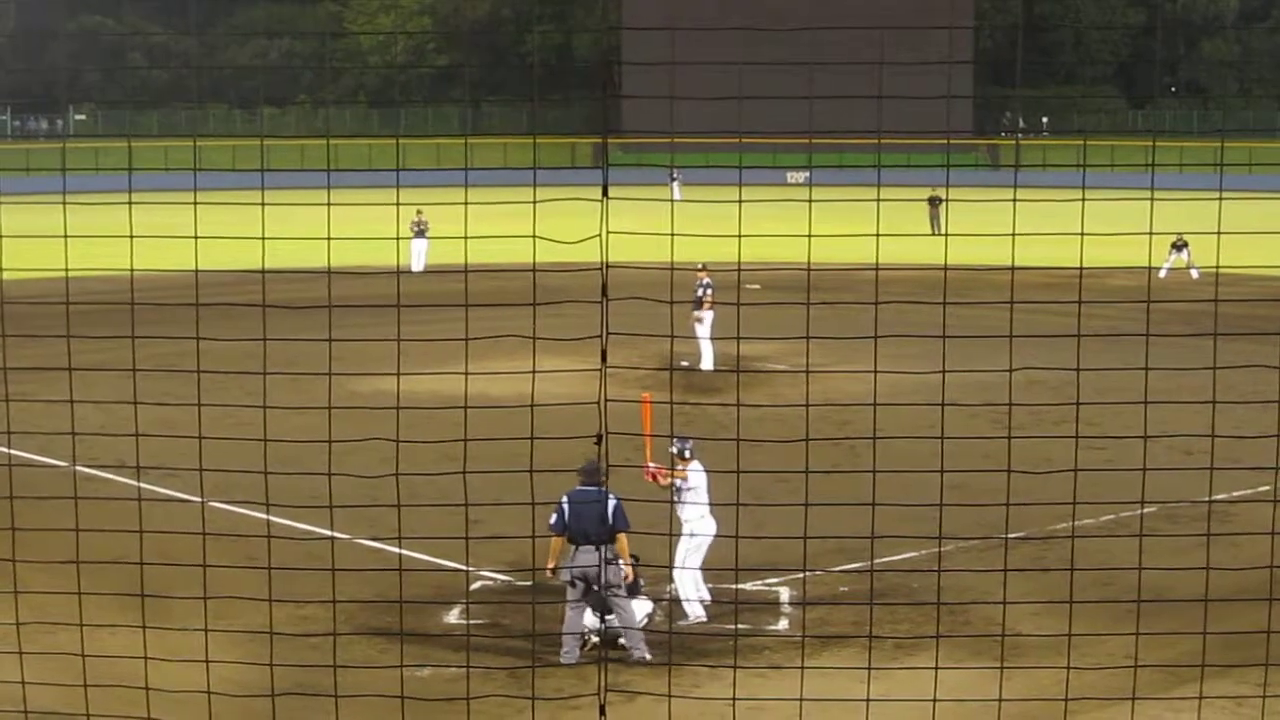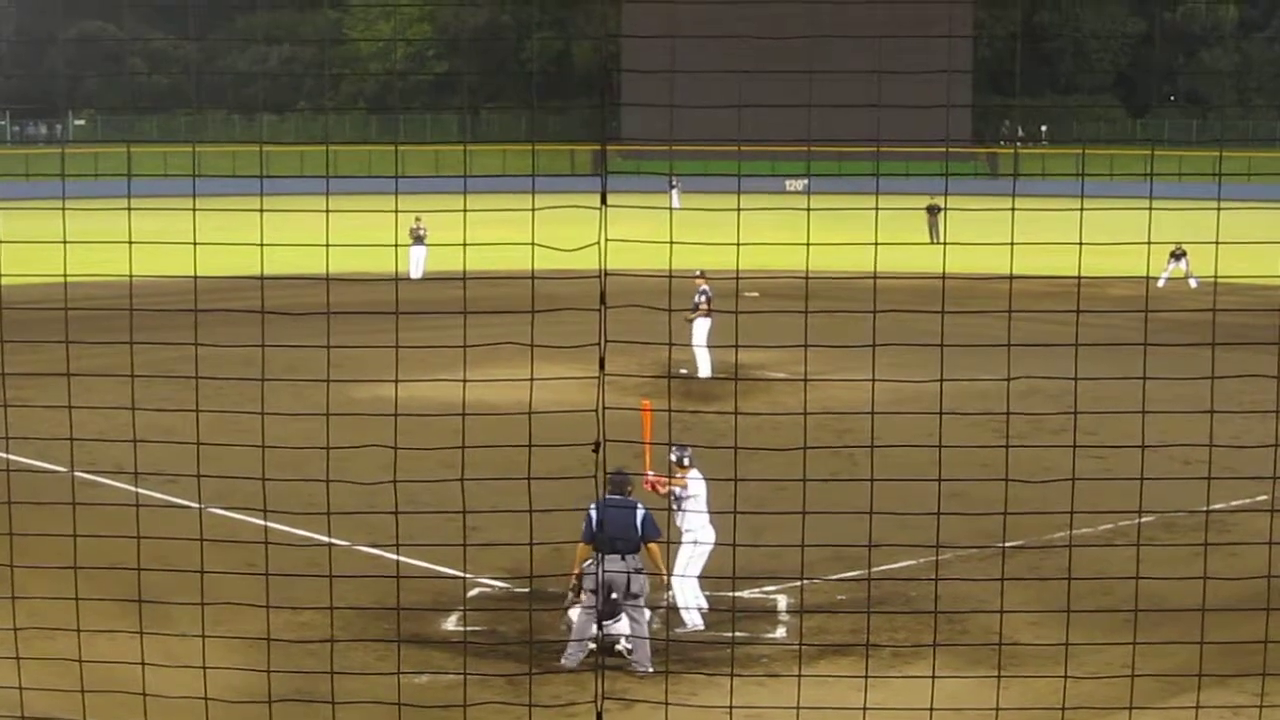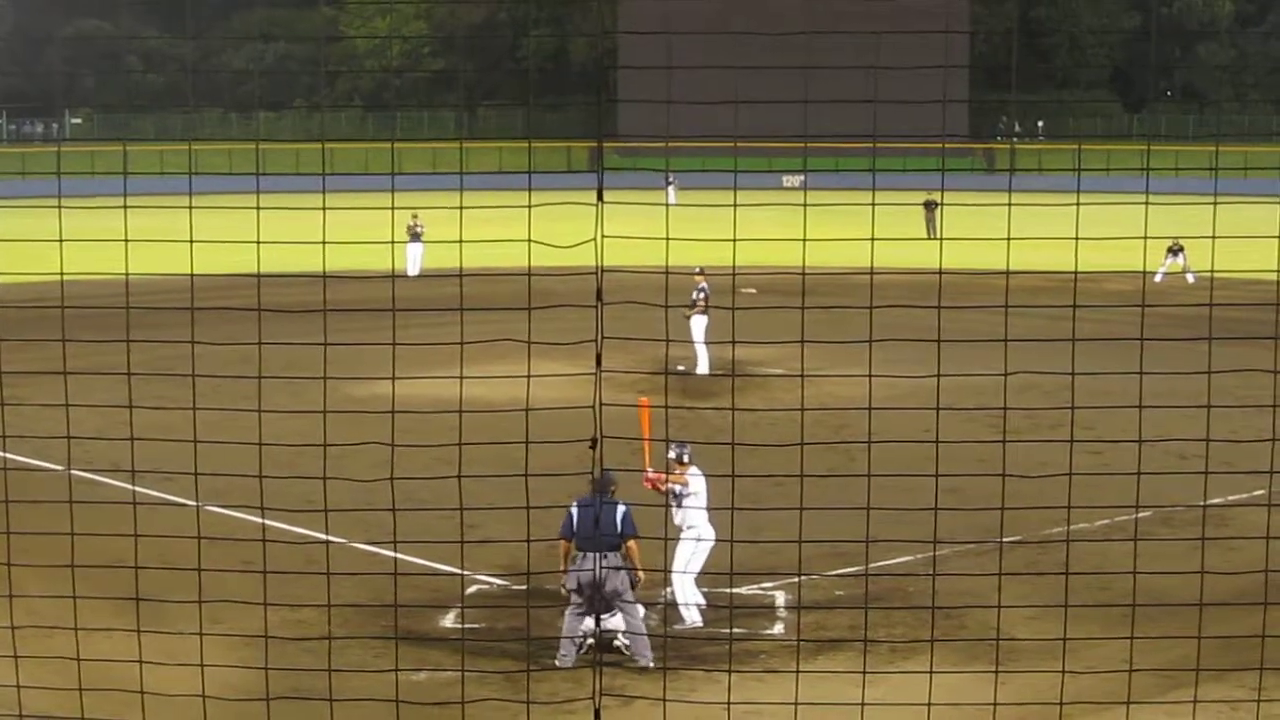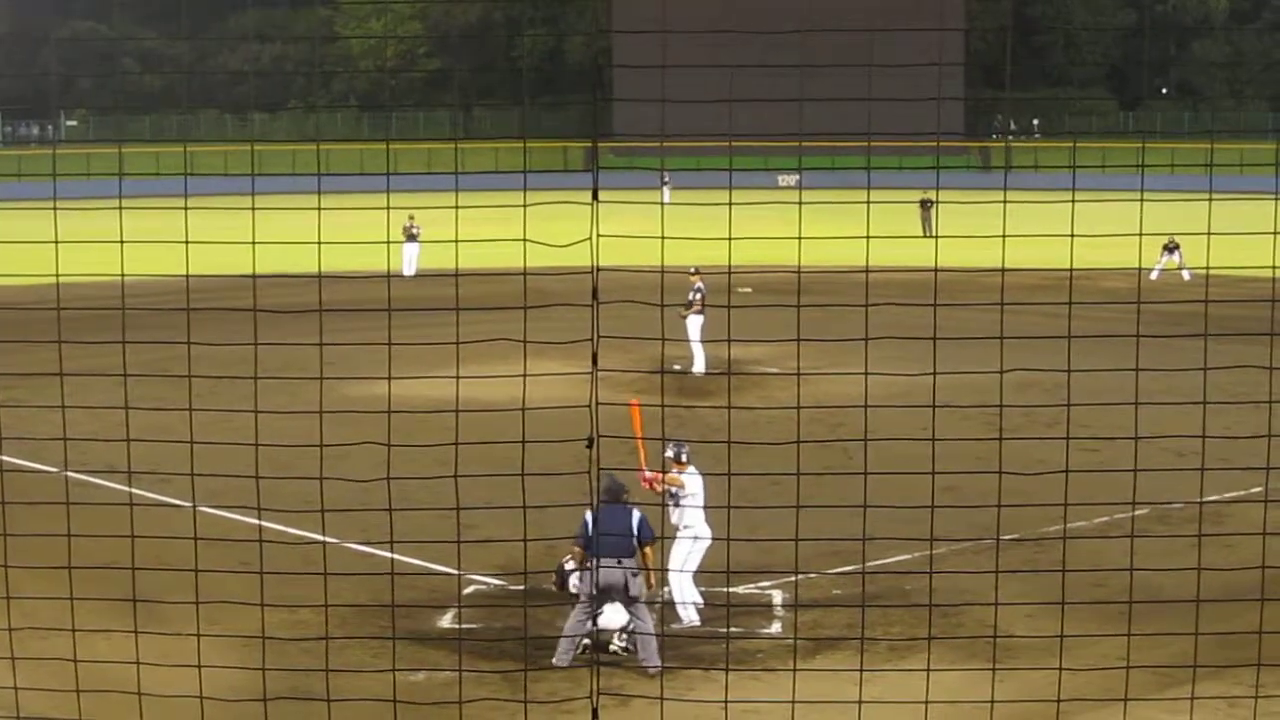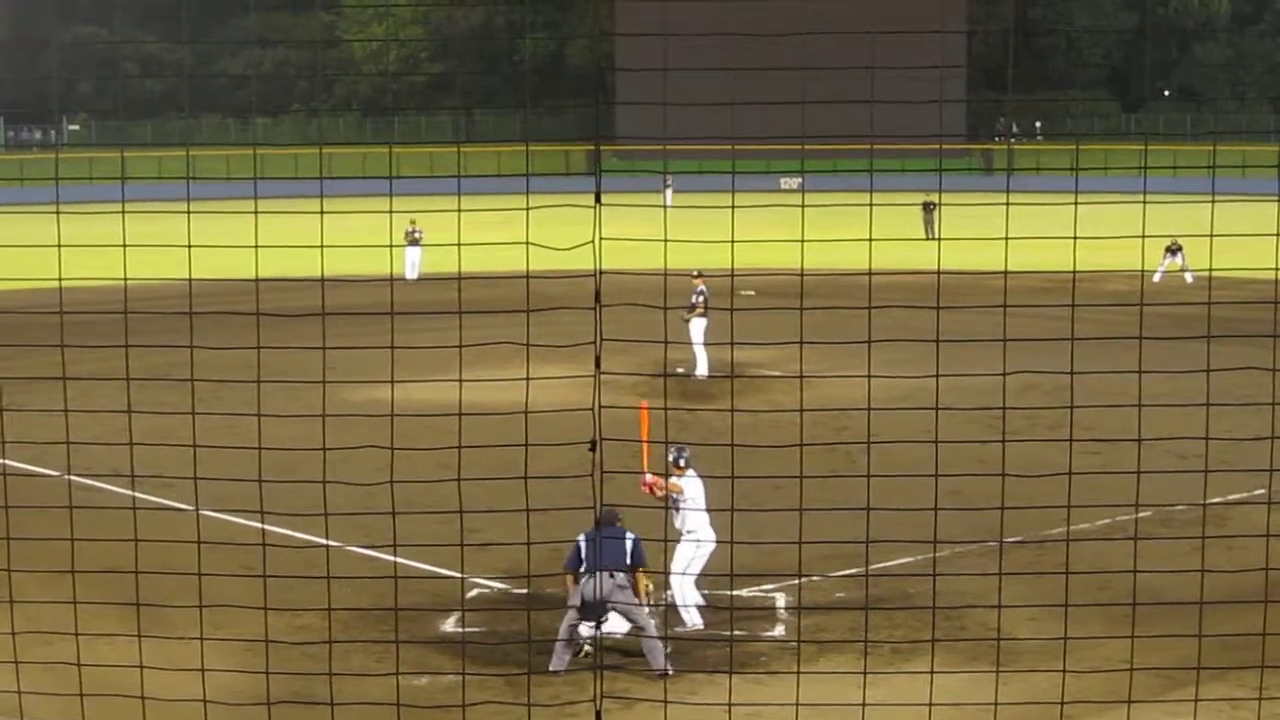
dt=0.5s
person 1, frame 1
left shoulder: (568, 499)
right shoulder: (611, 500)
left elbow: (557, 535)
right elbow: (620, 535)
left wrist: (552, 561)
right wrist: (627, 564)
left hip: (578, 558)
right hip: (604, 558)
left knee: (574, 607)
right knee: (621, 605)
left ankle: (569, 655)
right ankle: (638, 650)
person 1, frame 2
left shoulder: (595, 508)
right shoulder: (639, 510)
left elbow: (585, 543)
right elbow: (651, 544)
left wrist: (576, 569)
right wrist: (661, 570)
left hip: (601, 567)
right hip: (628, 568)
left knee: (587, 613)
right knee: (637, 617)
left ankle: (571, 658)
right ankle: (642, 664)
person 1, frame 3
left shoulder: (577, 507)
right shoulder: (620, 508)
left elbow: (565, 541)
right elbow: (630, 543)
left wrist: (564, 565)
right wrist: (638, 568)
left hip: (583, 565)
right hip: (612, 565)
left knee: (574, 613)
right knee: (630, 612)
left ankle: (565, 659)
right ankle: (643, 658)
person 1, frame 4
left shoulder: (591, 514)
right shoulder: (635, 514)
left elbow: (578, 550)
right elbow: (647, 550)
left wrist: (582, 571)
right wrist: (650, 574)
left hip: (596, 572)
right hip: (626, 572)
left knee: (579, 615)
right knee: (641, 617)
left ankle: (562, 658)
right ankle: (652, 663)
person 1, frame 5
left shoulder: (584, 538)
right shoulder: (629, 537)
left elbow: (570, 572)
right elbow: (639, 571)
left wrist: (574, 598)
right wrist: (642, 601)
left hip: (589, 586)
right hip: (618, 585)
left knee: (570, 623)
right knee: (645, 623)
left ankle: (557, 664)
right ankle: (661, 666)
person 2, frame 1
left shoulder: (696, 471)
right shoulder: (681, 469)
left elbow: (681, 476)
right elbow: (666, 483)
left wrist: (658, 469)
right wrist: (654, 475)
left hip: (696, 526)
right hip: (701, 524)
left knee: (681, 570)
right knee: (691, 566)
left ankle: (696, 613)
right ankle: (702, 596)
person 2, frame 2
left shoulder: (695, 479)
right shoulder: (679, 478)
left elbow: (679, 483)
right elbow: (665, 492)
left wrist: (657, 479)
right wrist: (653, 484)
left hip: (698, 535)
right hip: (692, 534)
left knee: (680, 578)
right knee: (687, 574)
left ankle: (694, 621)
right ankle: (699, 604)
person 2, frame 3
left shoulder: (696, 476)
right shoulder: (677, 475)
left elbow: (681, 481)
right elbow: (666, 490)
left wrist: (658, 476)
right wrist: (654, 483)
left hip: (698, 532)
right hip: (689, 532)
left knee: (680, 574)
right knee: (681, 572)
left ankle: (693, 618)
right ankle: (697, 601)
person 2, frame 4
left shoulder: (693, 477)
right shoulder: (675, 474)
left elbow: (678, 483)
right elbow: (663, 490)
left wrist: (656, 476)
right wrist: (652, 483)
left hip: (694, 533)
right hip: (685, 532)
left knee: (676, 573)
right knee: (680, 571)
left ankle: (690, 617)
right ankle: (694, 600)
person 2, frame 5
left shoulder: (692, 481)
right shoulder: (676, 479)
left elbow: (676, 489)
right elbow: (665, 496)
left wrist: (656, 481)
right wrist: (652, 488)
left hip: (699, 537)
right hip: (690, 536)
left knee: (678, 578)
right knee: (679, 574)
left ankle: (693, 621)
right ankle: (695, 601)
